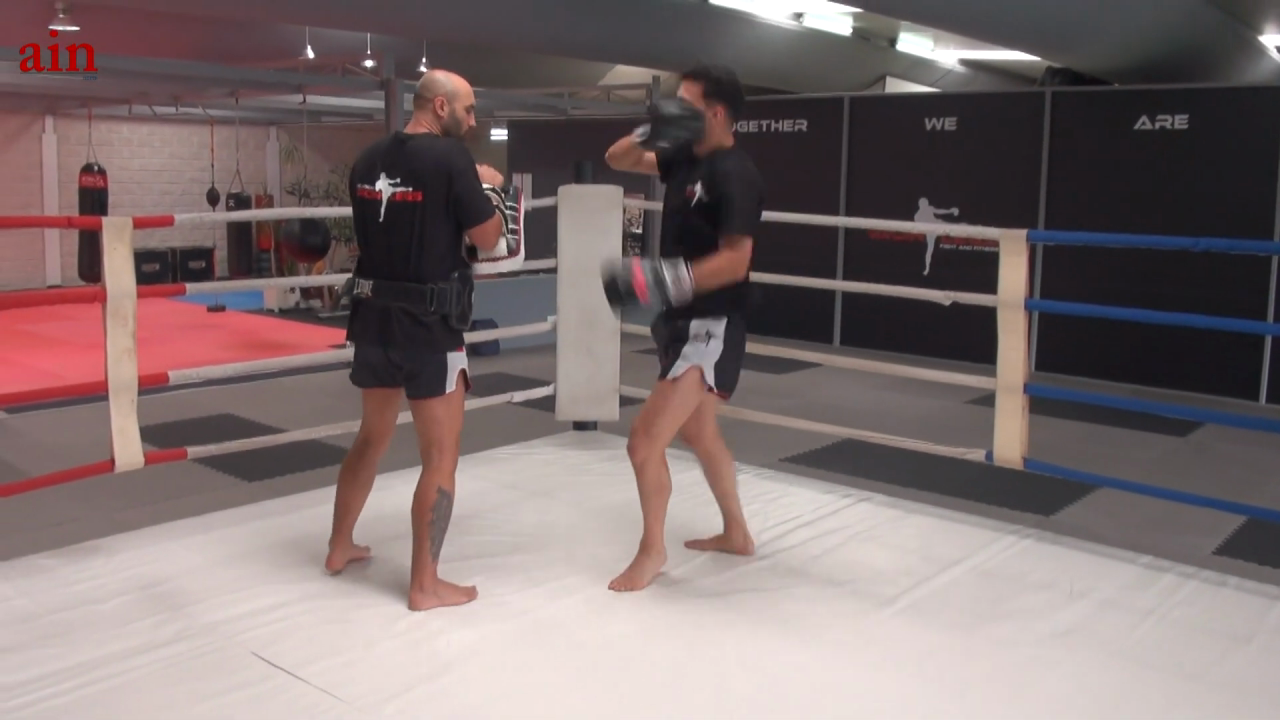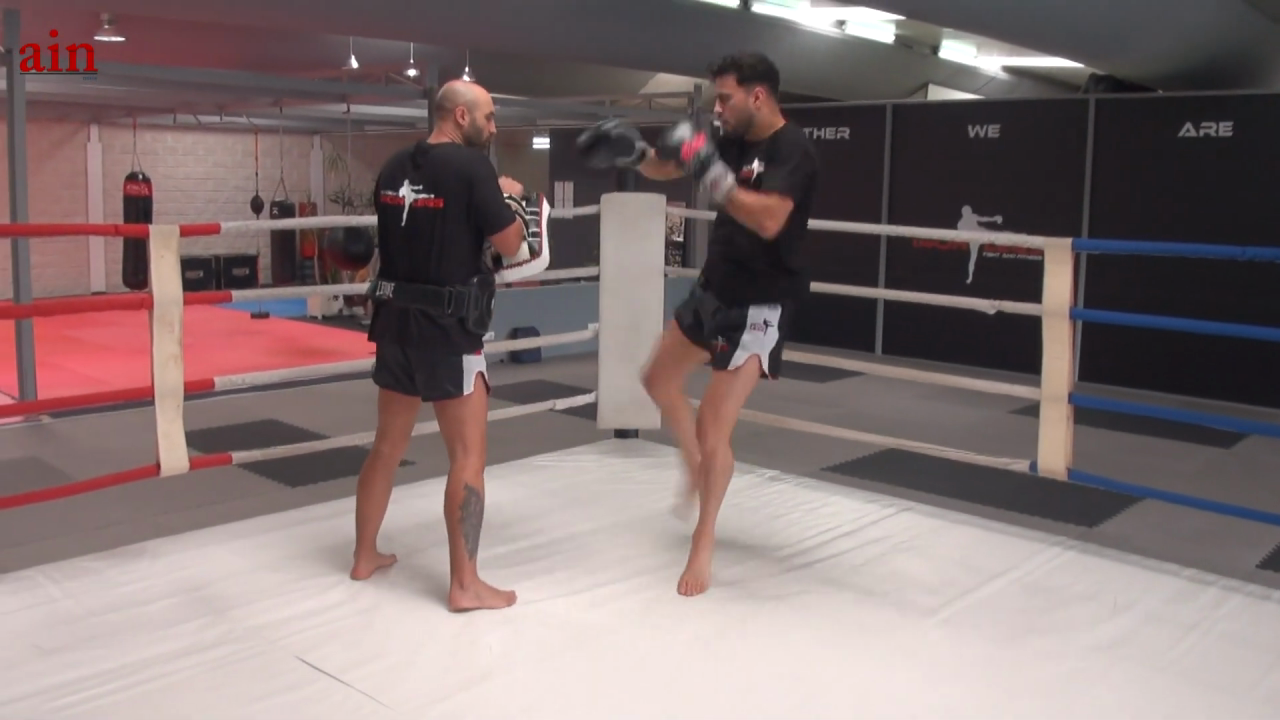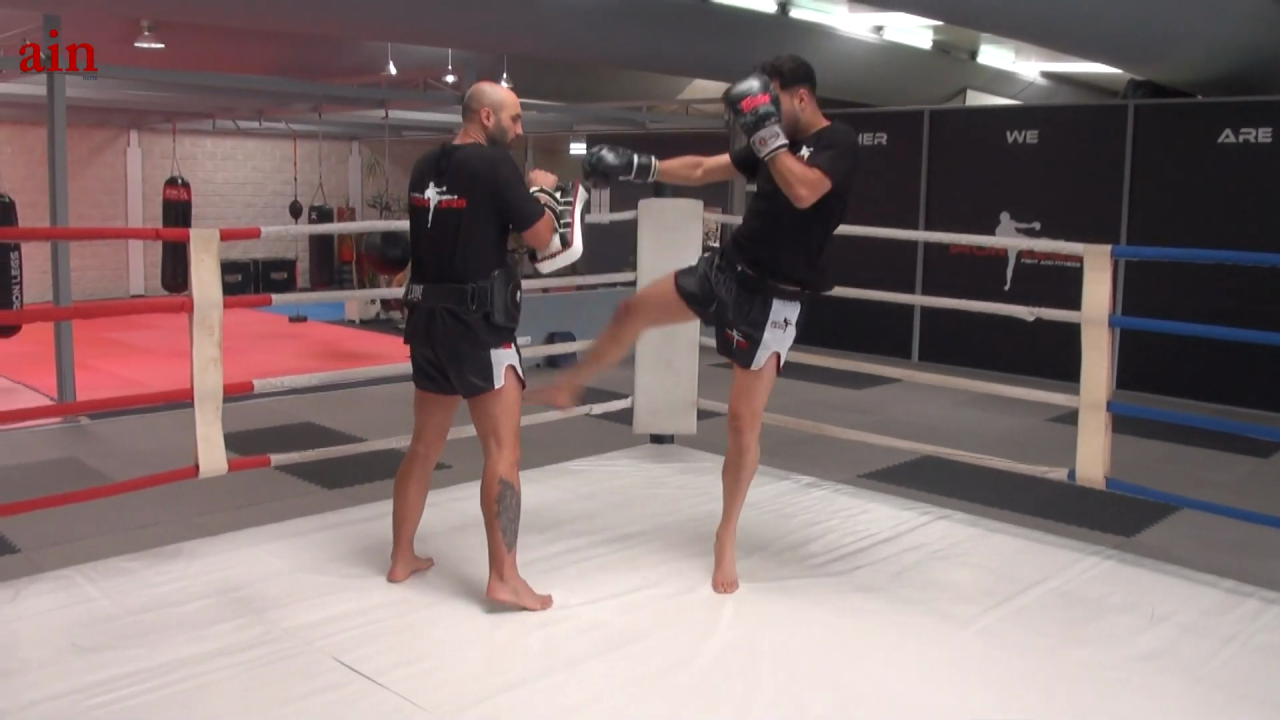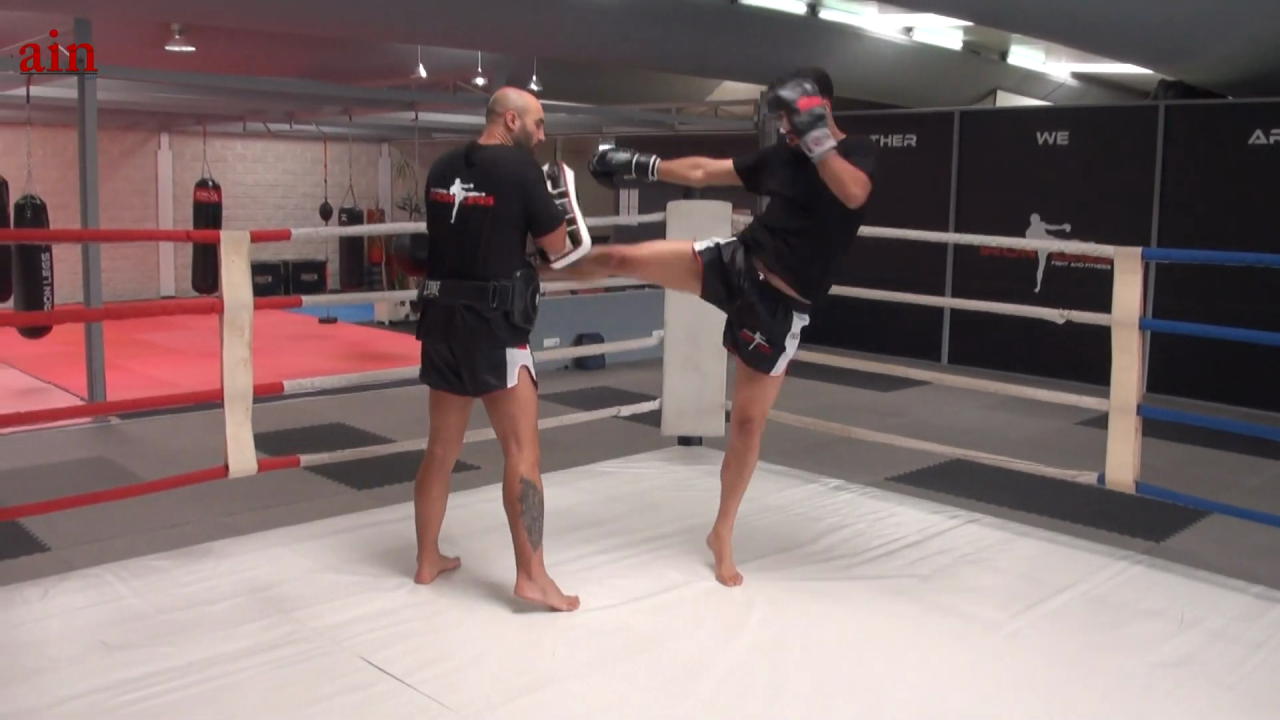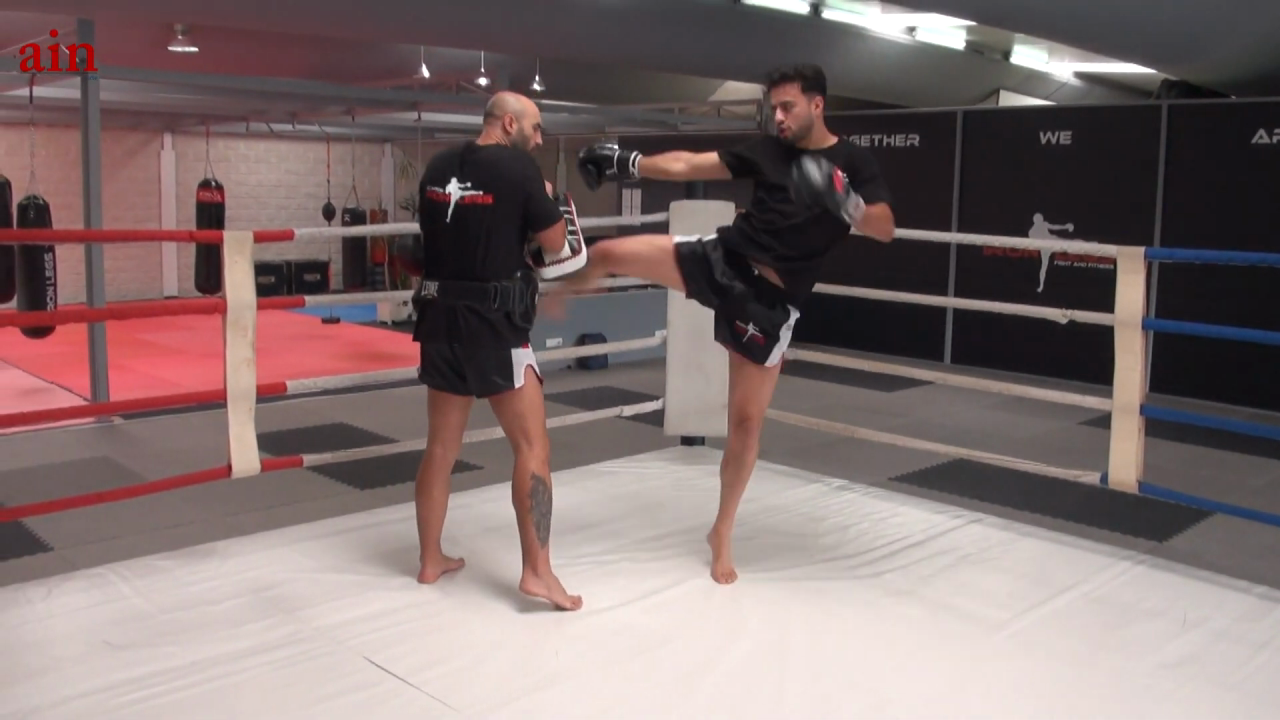
dt=0.5s
person 1, frame 1
left shoulder: (368, 160)
right shoulder: (449, 156)
right elbow: (487, 238)
right wrist: (486, 185)
left hip: (374, 316)
right hip: (429, 323)
left knee: (372, 436)
right knee: (441, 455)
left ankle: (340, 546)
right ankle: (426, 584)
person 1, frame 2
left shoulder: (394, 168)
right shoulder: (470, 164)
right elbow: (509, 244)
right wrist: (507, 195)
left hip: (396, 320)
right hip: (448, 327)
left knee: (388, 445)
right knee: (468, 456)
left ankle: (365, 555)
right ankle: (465, 584)
person 1, frame 3
left shoulder: (425, 168)
right shoulder: (493, 162)
right elbow: (541, 238)
right wrist: (540, 189)
left hip: (428, 318)
right hip: (477, 323)
left knee: (425, 444)
right knee: (503, 449)
left ankle: (401, 558)
right ankle: (504, 578)
person 1, frame 4
left shoulder: (444, 166)
right shoulder: (518, 166)
right elbow: (555, 243)
right wrist: (545, 193)
left hip: (440, 317)
right hip: (492, 322)
left knee: (441, 446)
right knee: (522, 449)
left ankle: (428, 560)
right ankle: (532, 577)
person 1, frame 5
left shoulder: (438, 166)
right shoulder: (517, 166)
right elbow: (554, 243)
right wrist: (544, 197)
left hip: (440, 318)
right hip: (493, 322)
left knee: (441, 446)
right knee: (532, 446)
left ankle: (431, 559)
right ankle: (537, 572)
person 2, frame 1
left shoulder: (732, 176)
right shoulder: (683, 156)
left elbow: (736, 262)
right elbow: (620, 159)
left wrist: (662, 282)
right wrist: (651, 130)
left hip: (707, 325)
right hip: (684, 314)
left knee: (646, 441)
right knee: (700, 437)
left ankle: (652, 553)
right ankle: (736, 533)
person 2, frame 2
left shoulder: (794, 152)
right shoulder: (734, 142)
left elbow: (768, 222)
right elbow: (663, 163)
left wrist: (709, 166)
right wrist: (625, 147)
left hip: (757, 307)
right hip: (717, 288)
left knee: (715, 431)
right knee: (657, 379)
left ankle: (702, 548)
right ankle: (698, 480)
person 2, frame 3
left shoulder: (837, 143)
right shoulder: (769, 142)
left elbow: (803, 193)
right elbow: (703, 170)
left wrist: (765, 129)
right wrist: (635, 166)
left hip: (771, 300)
right hip: (726, 270)
left knee: (742, 427)
right knee: (634, 312)
left ankle: (725, 542)
right ankle: (568, 386)
person 2, frame 4
left shoulder: (855, 154)
right shoulder: (780, 154)
left elbow: (853, 195)
right elbow: (704, 171)
left wrist: (815, 129)
right wrist: (639, 165)
left hip: (782, 307)
right hip: (735, 264)
left knee: (748, 423)
right knee: (623, 258)
left ankle: (722, 534)
right ankle: (553, 269)
person 2, frame 5
left shoulder: (853, 162)
right shoulder: (767, 150)
left elbow: (883, 227)
right elbow: (690, 166)
left wrist: (842, 200)
right wrist: (625, 162)
left hip: (770, 302)
right hip: (721, 263)
left knee: (746, 422)
right knee: (609, 252)
left ankle: (723, 531)
right ankle: (551, 296)
